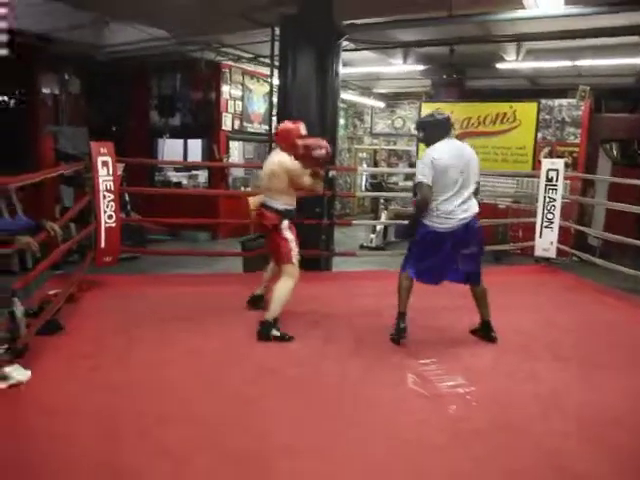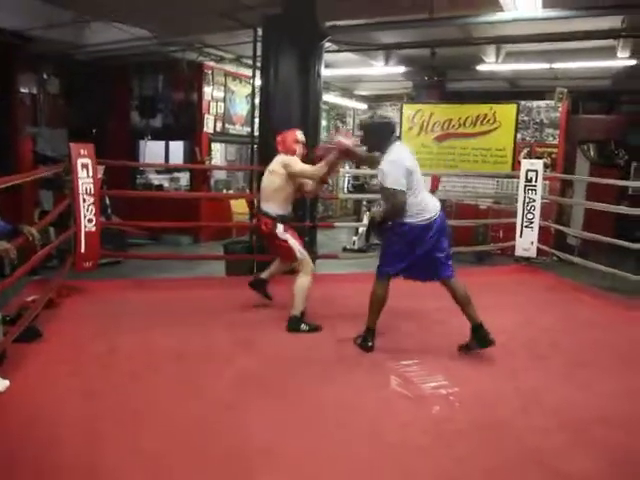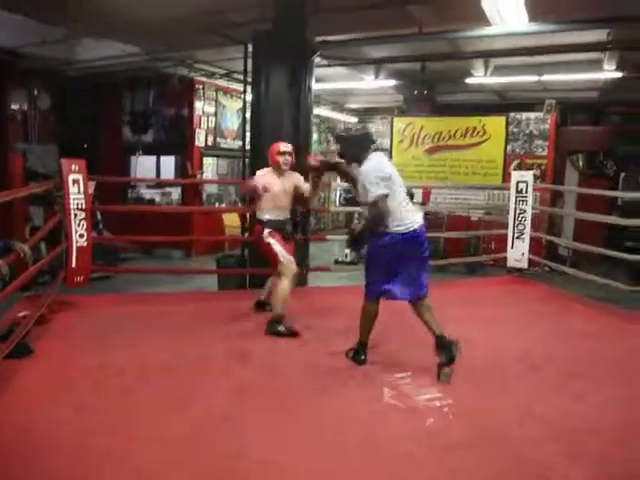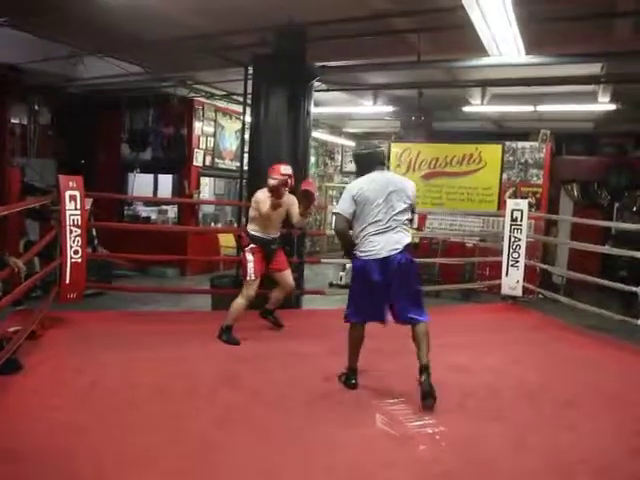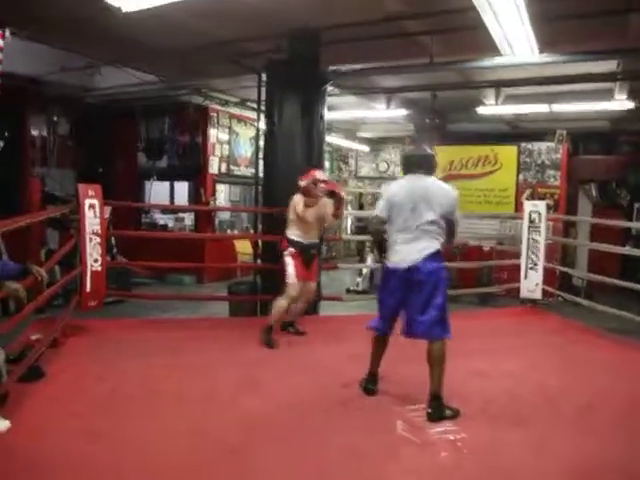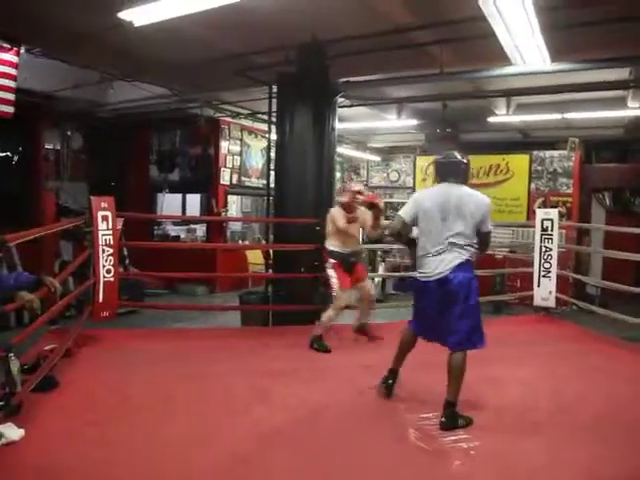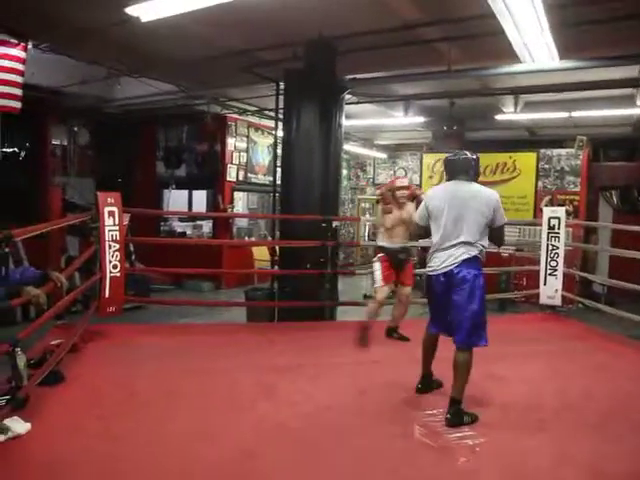
dt=0.3s
person 1, frame 1
left shoulder: (430, 156)
right shoulder: (470, 152)
left elbow: (424, 198)
left wrist: (414, 220)
left hip: (437, 225)
right hip: (468, 222)
left knee: (409, 270)
right knee: (474, 277)
left ankle: (401, 323)
right ankle: (486, 326)
person 1, frame 2
left shoulder: (391, 162)
right shoulder: (397, 148)
left elbow: (398, 204)
left wrist: (380, 218)
right wrist: (352, 153)
left hip: (410, 224)
right hip: (433, 217)
left knee: (383, 276)
right knee: (447, 275)
left ankle: (368, 335)
right ankle: (479, 329)
person 1, frame 3
left shoulder: (369, 170)
right shoulder: (376, 159)
left elbow: (379, 212)
left wrist: (360, 232)
right wrist: (343, 169)
left hip: (392, 234)
right hip: (414, 229)
left knee: (373, 294)
right knee: (416, 294)
left ankle: (361, 349)
right ankle: (441, 339)
person 1, frame 4
left shoulder: (356, 187)
right shoulder: (407, 184)
left elbow: (340, 227)
left wrist: (351, 247)
left hip: (368, 258)
right hip: (400, 255)
left knee: (358, 318)
right knee: (415, 316)
left ankle: (351, 373)
right ankle: (424, 375)
person 1, frame 5
left shoulder: (393, 189)
right shoulder: (447, 192)
left elbow: (375, 229)
right elbow: (450, 235)
left hip: (396, 265)
right hip: (429, 264)
left knee: (384, 325)
right knee: (435, 333)
left ankle: (371, 379)
right ankle: (435, 402)
person 1, frame 6
left shoulder: (422, 197)
right shoulder: (480, 201)
left elbow: (395, 230)
right elbow: (483, 246)
left wrist: (414, 243)
left hip: (427, 273)
right hip: (459, 274)
left knee: (416, 325)
right knee: (458, 343)
left ankle: (391, 375)
right ankle: (449, 412)
person 1, frame 7
left shoulder: (433, 194)
right shoulder: (490, 196)
right elbow: (498, 240)
left hip: (436, 267)
right hip: (467, 269)
left knee: (434, 326)
right knee: (465, 340)
left ankle: (425, 379)
right ankle: (455, 409)
person 2, frame 1
left shoulder: (278, 156)
right shoulder: (288, 163)
left elbow: (299, 182)
right elbow: (316, 188)
left wrist: (311, 164)
right wrist: (317, 165)
left hip: (266, 214)
right hip: (278, 219)
left knee: (280, 258)
right knee: (290, 274)
left ankle: (258, 297)
right ankle: (268, 325)
person 2, frame 2
left shoulder: (291, 167)
right shoulder: (286, 161)
left elbow: (309, 190)
right elbow: (318, 174)
right wrist: (335, 154)
left hip: (271, 221)
right hip: (274, 224)
left knee: (288, 257)
right knee: (306, 268)
left ankle: (260, 280)
right ankle: (296, 319)
person 2, frame 3
left shoulder: (294, 177)
right shoulder: (263, 175)
left elbow: (308, 194)
right elbow: (250, 194)
left wrist: (316, 178)
right wrist: (253, 191)
left hip: (285, 227)
right hip: (267, 228)
left knee: (282, 268)
right knee: (289, 270)
left ankle: (263, 301)
right ankle: (276, 321)
person 2, frame 4
left shoulder: (290, 199)
right shoulder: (261, 195)
left elbow: (298, 222)
right elbow: (268, 214)
left wrist: (306, 205)
right wrist: (277, 195)
left hip: (273, 244)
right hip: (255, 245)
left knee: (288, 284)
right knee: (249, 292)
left ankle: (268, 310)
right ankle: (225, 329)
person 2, frame 5
left shoulder: (326, 202)
right shoulder: (299, 199)
left elbow: (331, 223)
right elbow: (307, 218)
left wrist: (338, 204)
right wrist: (308, 196)
left hip: (312, 249)
right hip: (294, 249)
left knee: (309, 293)
right knee: (292, 293)
left ankle: (287, 322)
right ankle: (269, 329)
person 2, frame 6
left shoulder: (363, 212)
right shoulder: (336, 212)
left elbow: (373, 233)
right elbow: (350, 231)
left wrist: (377, 215)
right wrist: (349, 211)
left hip: (353, 257)
right hip: (336, 259)
left knee: (370, 294)
right knee: (339, 303)
left ankle: (361, 325)
right ankle: (316, 338)
person 2, frame 7
left shoulder: (411, 208)
right shoulder: (385, 206)
right elbow: (388, 225)
right wrist: (387, 203)
left hip: (403, 255)
right hip: (385, 255)
left knee: (405, 297)
right knee: (380, 297)
left ankle: (392, 329)
right ankle: (365, 327)
